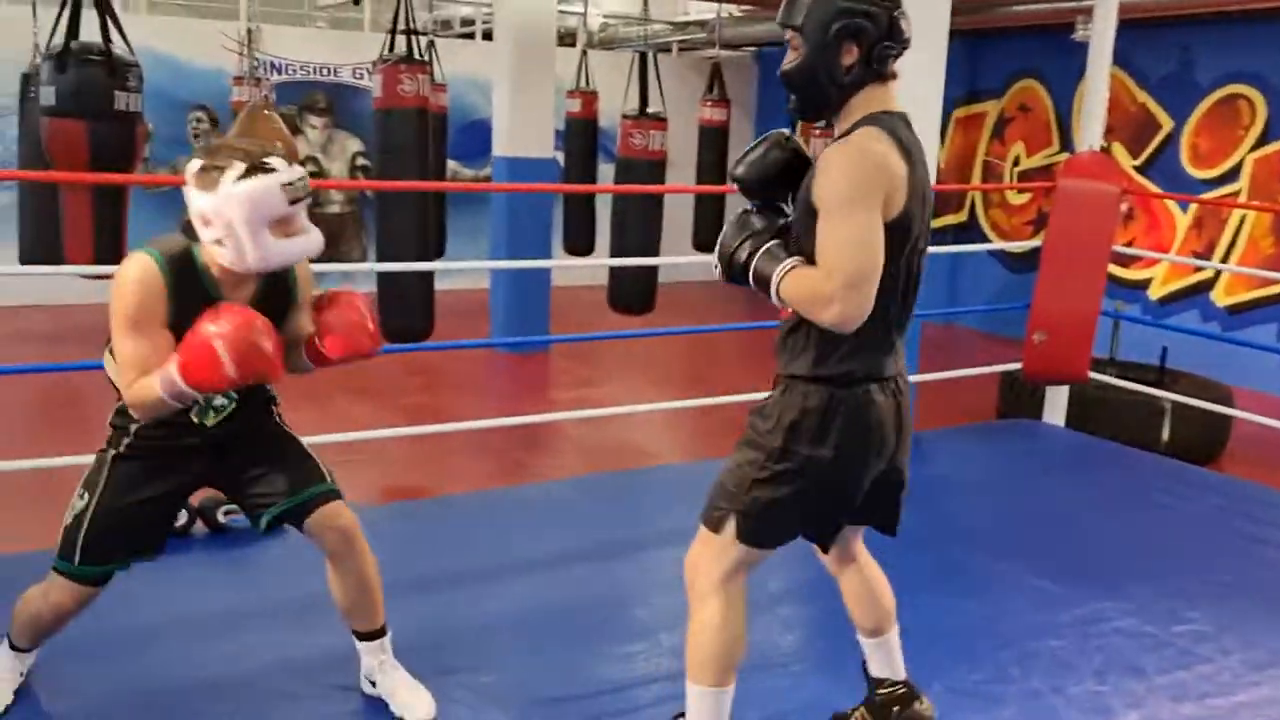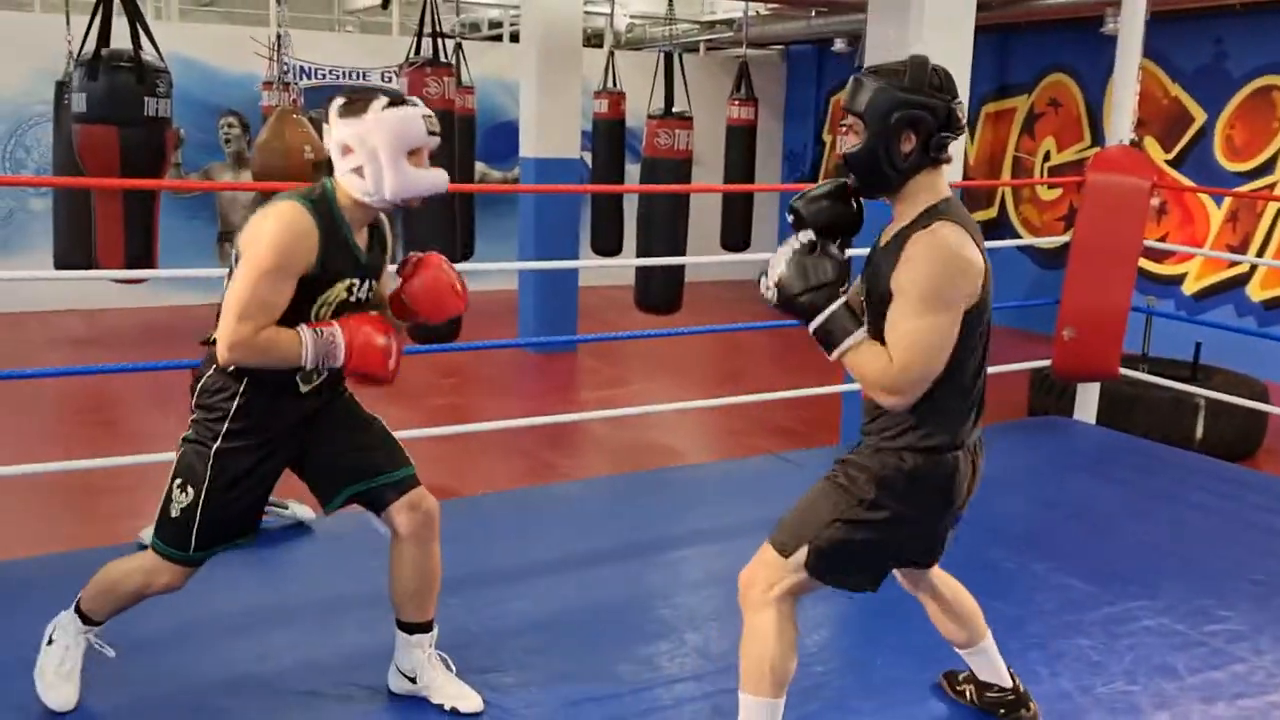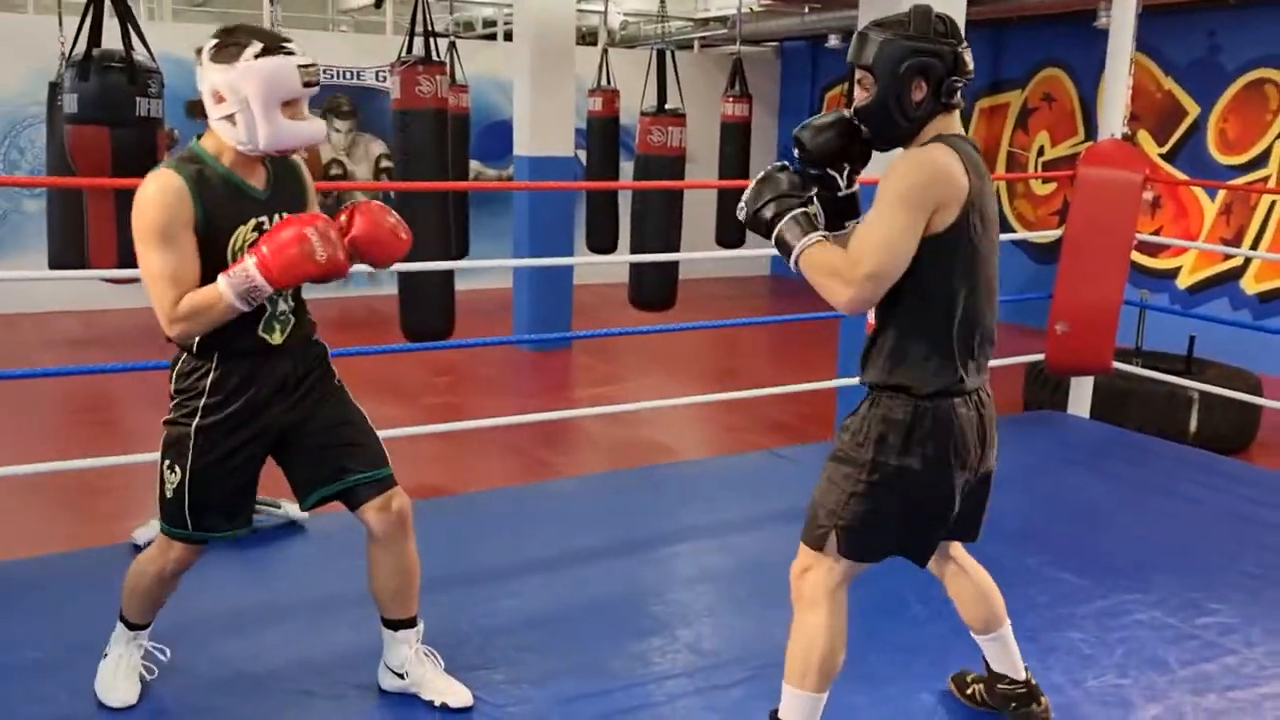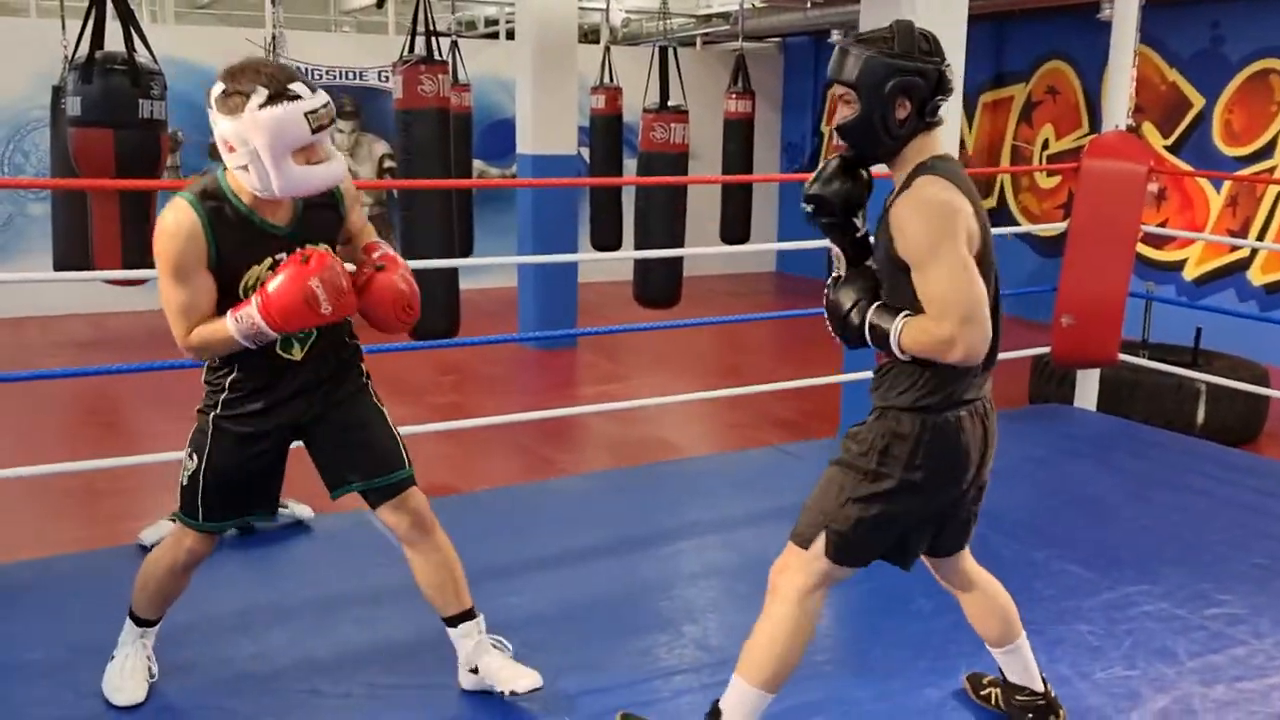
dt=0.3s
person 1, frame 1
left shoulder: (860, 154)
right shoulder: (890, 142)
left elbow: (842, 305)
left wrist: (756, 256)
right wrist: (781, 199)
left hip: (826, 407)
right hip: (869, 399)
left knee: (710, 565)
right knee: (843, 547)
person 1, frame 2
left shoulder: (940, 244)
right shoulder: (913, 225)
left elbow: (895, 384)
right elbow: (867, 319)
left wrist: (820, 304)
right wrist: (819, 246)
left hip: (910, 466)
right hip: (931, 456)
left knee: (763, 585)
right knee: (917, 571)
person 1, frame 3
left shoulder: (929, 168)
right shoulder: (954, 165)
left elbow: (848, 287)
right elbow: (874, 270)
left wrist: (786, 210)
right wrist: (823, 182)
left hip: (910, 417)
right hip: (957, 408)
left knee: (816, 580)
right knee: (946, 551)
person 1, frame 4
left shoulder: (926, 200)
right shoulder: (935, 183)
left elbow: (963, 337)
right elbow: (886, 295)
left wrist: (868, 317)
right wrist: (842, 229)
left hip: (918, 430)
right hip: (958, 422)
left knee: (798, 578)
right knee: (952, 563)
person 2, frame 1
left shoulder: (288, 268)
right shoulder: (149, 277)
left elbow: (301, 349)
right elbow: (141, 397)
left wrist: (336, 338)
right wrist: (194, 370)
left hip: (244, 423)
right hip: (156, 438)
left knee: (339, 529)
right knee: (75, 585)
left ankle: (380, 667)
person 2, frame 2
left shoulder: (376, 227)
right shoulder: (292, 226)
right elbow: (234, 344)
left wrist: (408, 305)
right wrist: (339, 346)
left hip: (321, 398)
right hip: (242, 409)
left knee: (417, 512)
right knee: (170, 568)
left ankle: (416, 663)
right ankle: (72, 629)
person 2, frame 3
left shoulder: (289, 169)
right shoulder: (169, 191)
right elbow: (175, 320)
left wrist: (355, 239)
right wrist: (261, 271)
left hip: (304, 374)
right hip: (218, 394)
left knee: (390, 513)
right knee: (179, 548)
left ankle: (405, 658)
right ankle: (127, 643)
person 2, frame 4
left shoulder: (327, 185)
right shoulder: (188, 221)
left elbow: (361, 244)
right elbow: (192, 339)
left wrist: (382, 270)
right wrist: (268, 312)
left hip: (334, 374)
right hip: (246, 391)
left knee: (411, 513)
right knee: (193, 541)
left ankle: (475, 653)
right ankle: (135, 642)
